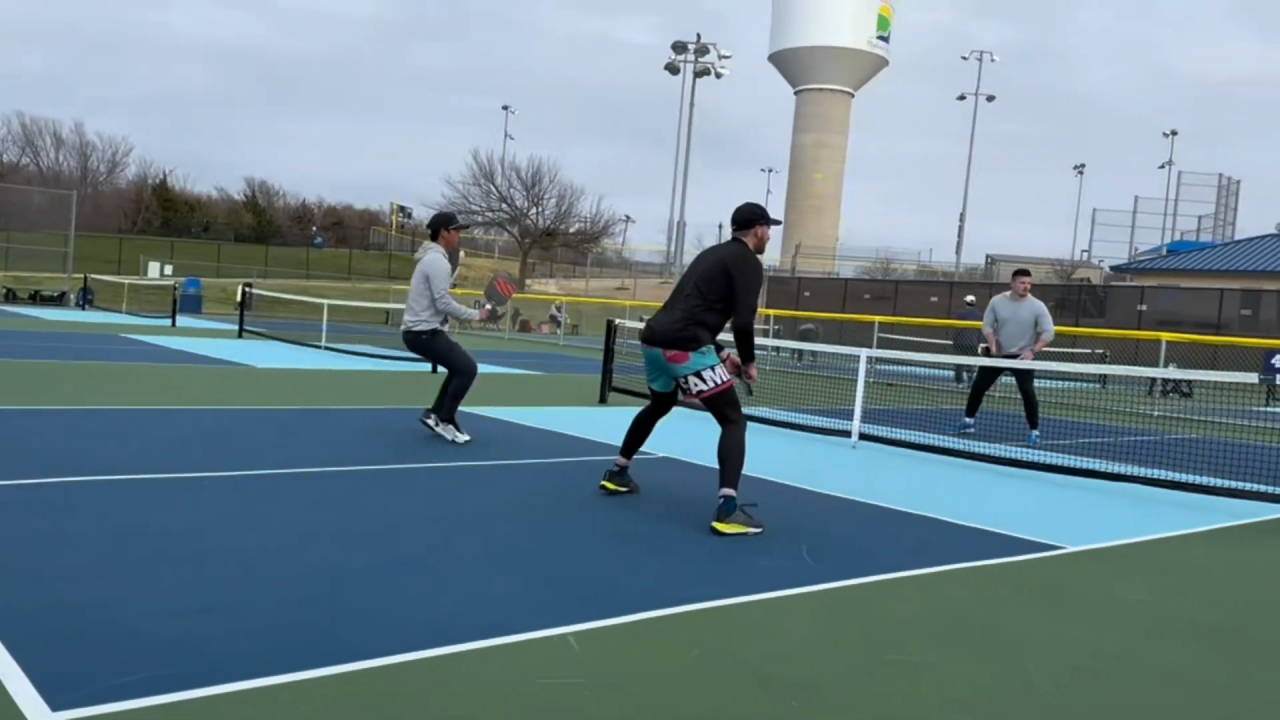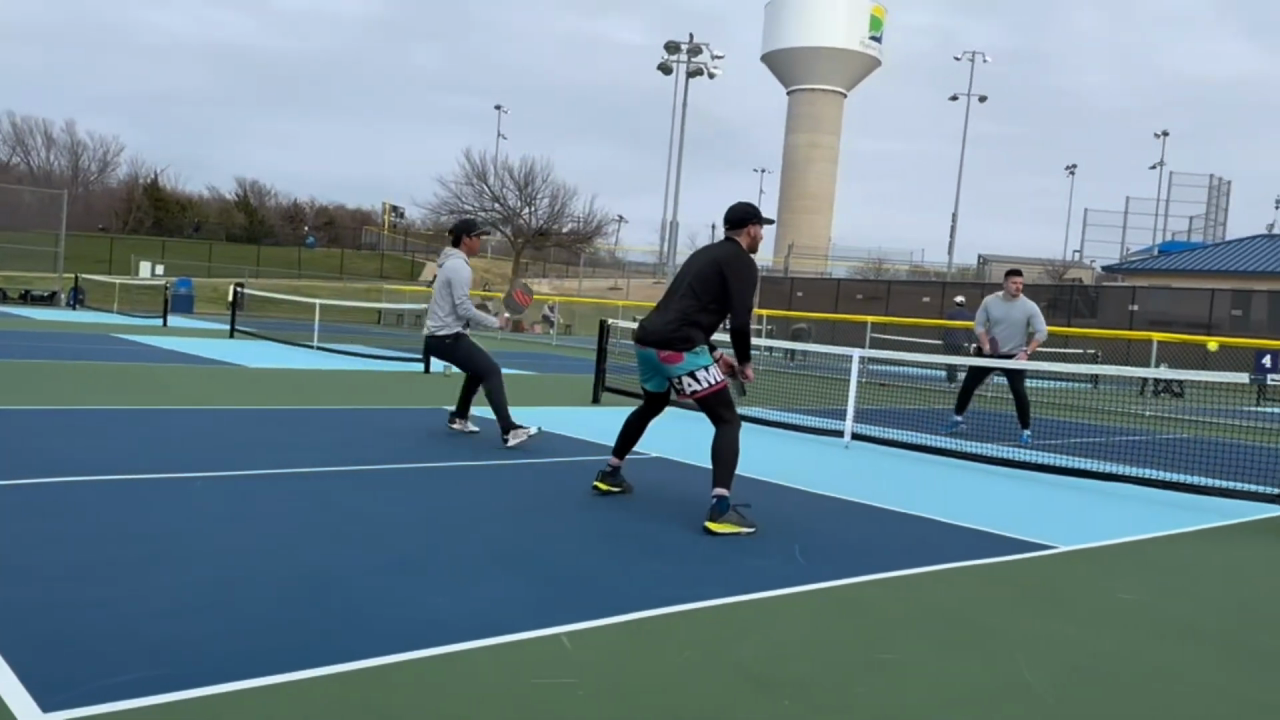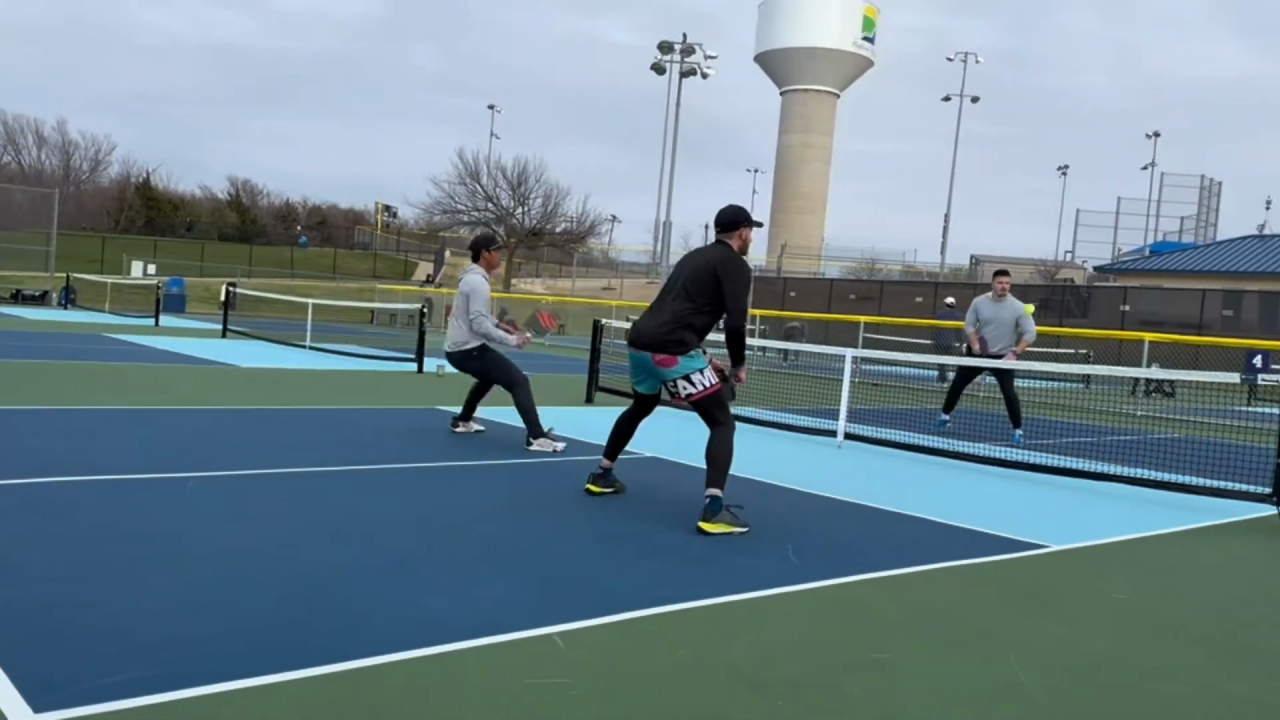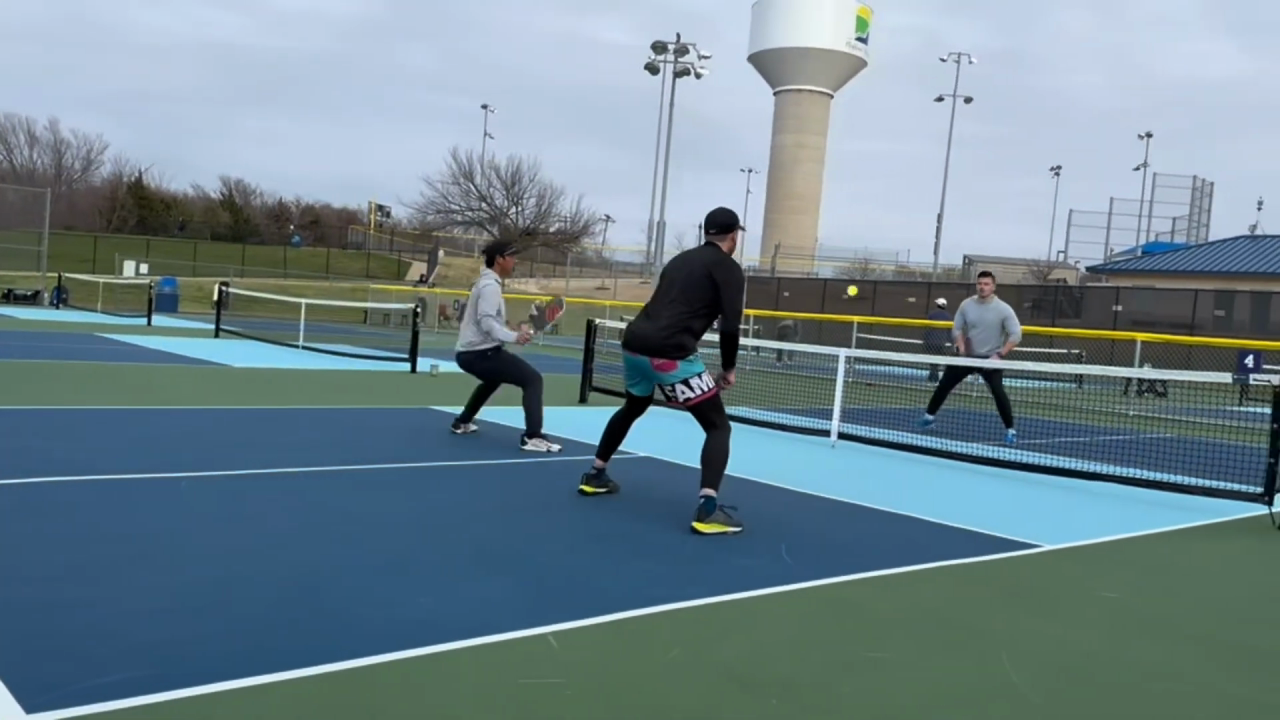
dt=0.1s
person 1, frame 1
left shoulder: (712, 254)
right shoulder: (748, 262)
right elbow: (743, 322)
left wrist: (720, 354)
right wrist: (749, 362)
left hip: (654, 337)
right hip: (682, 346)
left knee: (659, 404)
right knee: (733, 421)
left ankle: (616, 473)
right ankle: (727, 509)
person 1, frame 2
left shoulder: (704, 254)
right shoulder: (742, 262)
right elbow: (739, 322)
left wrist: (714, 354)
right wrist: (745, 362)
left hip: (647, 338)
right hip: (676, 347)
left knee: (652, 405)
right knee: (728, 421)
left ankle: (609, 474)
right ankle: (720, 509)
person 1, frame 3
left shoulder: (693, 257)
right shoulder: (736, 265)
right elbow: (735, 324)
left wrist: (702, 358)
right wrist: (738, 365)
left hip: (639, 340)
right hip: (671, 350)
left knee: (641, 406)
right knee: (722, 423)
left ankle: (601, 475)
right ankle: (713, 509)
person 1, frame 4
left shoulder: (680, 260)
right shoulder: (728, 268)
right elbow: (729, 327)
left wrist: (686, 359)
right wrist: (728, 368)
left hip: (634, 342)
right hip: (669, 354)
left knee: (633, 407)
right knee: (718, 426)
left ankle: (594, 476)
right ankle: (707, 509)
person 2, frame 1
left shoulder: (429, 257)
right shoulder: (438, 262)
right elbow: (443, 302)
left wrist: (454, 313)
right wrist: (475, 314)
left hip: (419, 330)
right hip: (424, 332)
left knee: (458, 369)
right knee: (467, 369)
left ankle: (444, 419)
right ankle: (441, 417)
person 2, frame 2
left shoulder: (450, 264)
right shoulder: (459, 267)
right elbow: (464, 309)
left wrist: (485, 319)
right wrist: (495, 322)
left hip: (438, 336)
right hip: (446, 337)
left knee: (479, 370)
right knee: (491, 372)
left ankle: (458, 417)
right ankle: (510, 430)
person 2, frame 3
left shoulder: (471, 278)
right shoulder: (477, 282)
right elbow: (479, 323)
left wrist: (500, 332)
right wrist: (510, 339)
left hip: (459, 351)
right hip: (468, 351)
left knee: (490, 375)
right knee: (519, 382)
left ankle: (462, 420)
right ankle: (537, 437)
person 2, frame 4
left shoulder: (488, 284)
right shoulder: (490, 286)
right elbow: (486, 322)
left wrist: (512, 333)
right wrist: (512, 337)
left hip: (468, 353)
right hip: (480, 352)
left knee: (495, 376)
right knee: (533, 380)
left ankle: (463, 421)
right ankle: (533, 437)
person 3, frame 1
left shoulder: (1037, 307)
right shoulder: (997, 301)
left elbow: (1049, 332)
right elbow: (987, 325)
left wrist: (1033, 351)
right wrist: (992, 345)
left hip: (1022, 356)
right hip: (997, 353)
left knee: (1027, 391)
right knee: (978, 386)
left ankle: (1034, 431)
right ankle: (969, 421)
person 3, frame 2
left shoulder: (1029, 307)
right shoulder: (990, 301)
left elbow: (1042, 332)
right elbow: (979, 325)
left wrist: (1027, 352)
right wrist: (985, 344)
left hip: (1014, 356)
right hip: (988, 353)
left knee: (1019, 391)
right knee: (968, 384)
left ankle: (1026, 431)
right ankle: (958, 418)
person 3, frame 3
left shoulder: (1018, 308)
right shoulder: (979, 302)
left elbow: (1030, 333)
right elbow: (969, 325)
left wrist: (1015, 353)
right wrist: (974, 344)
left hip: (1004, 356)
right hip: (978, 353)
left knee: (1008, 391)
right knee: (957, 383)
left ankle: (1017, 430)
right ankle: (945, 416)
person 3, frame 4
left shoulder: (1004, 309)
right shoulder: (966, 305)
left elbow: (1016, 335)
right elbow: (957, 328)
left wrist: (999, 355)
right wrist: (961, 346)
left hip: (990, 357)
right hip: (966, 355)
left knee: (998, 391)
right knee: (944, 385)
left ankle: (1010, 430)
right ankle: (929, 416)
